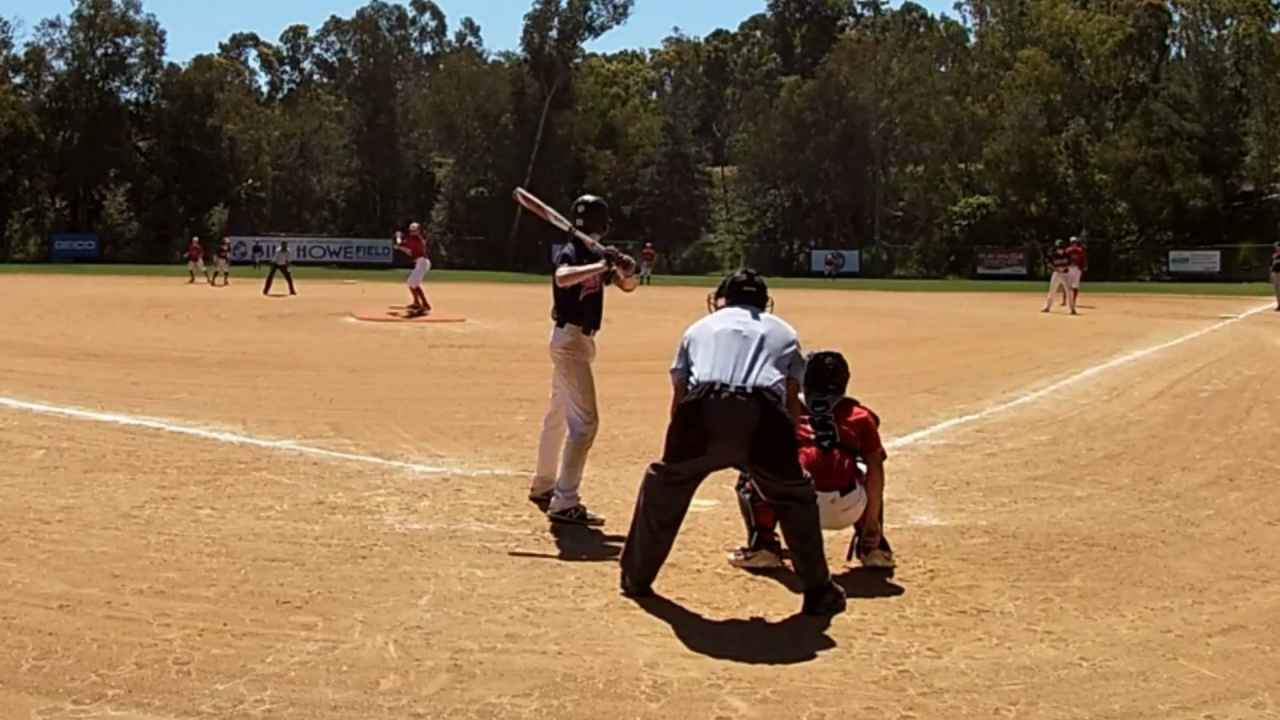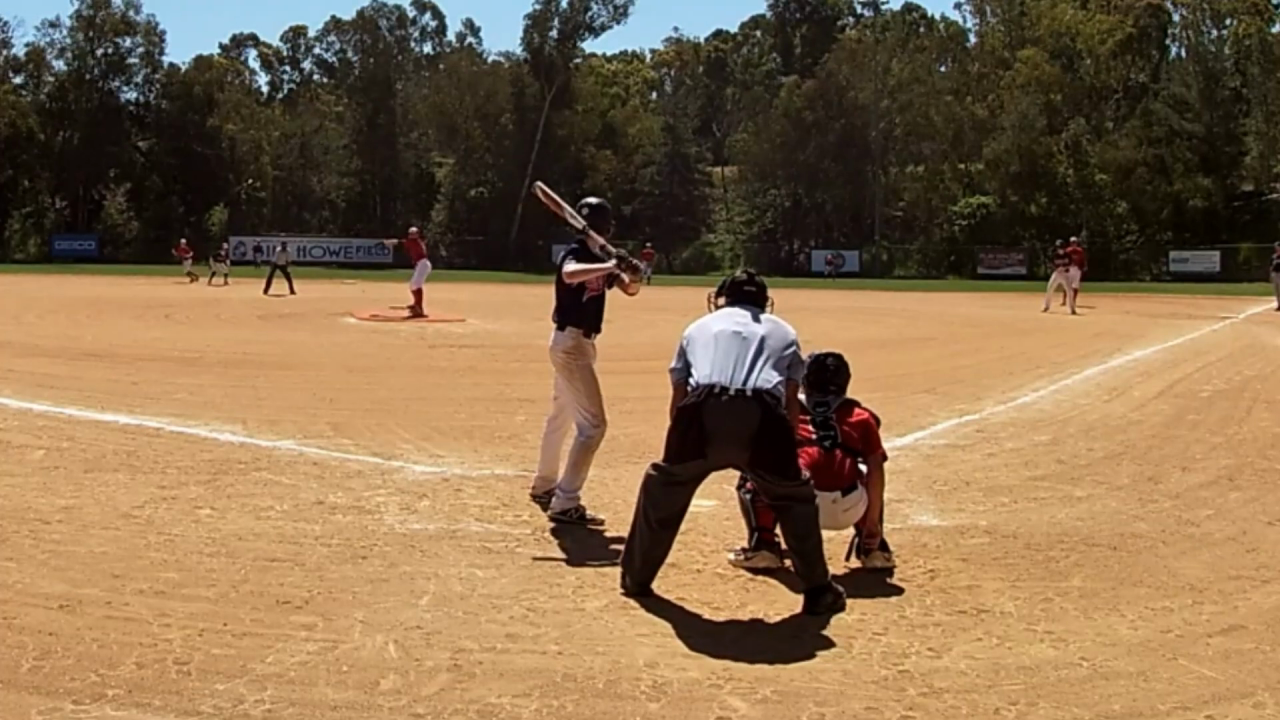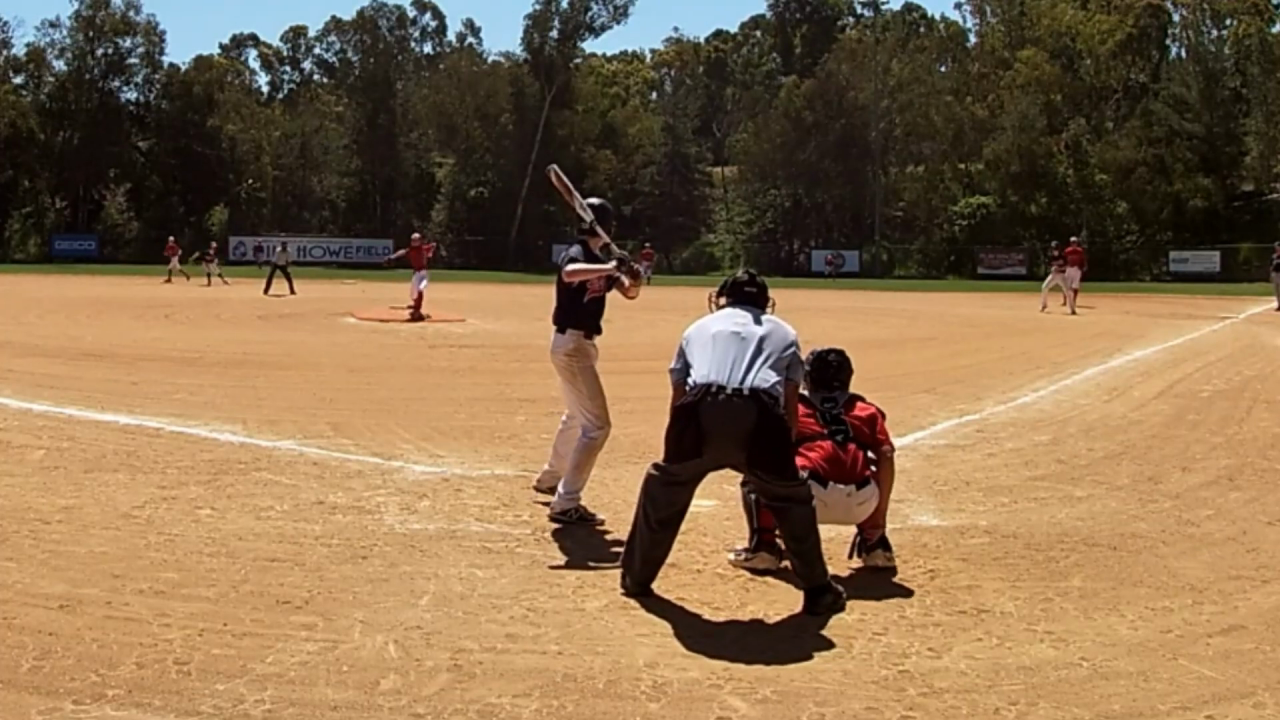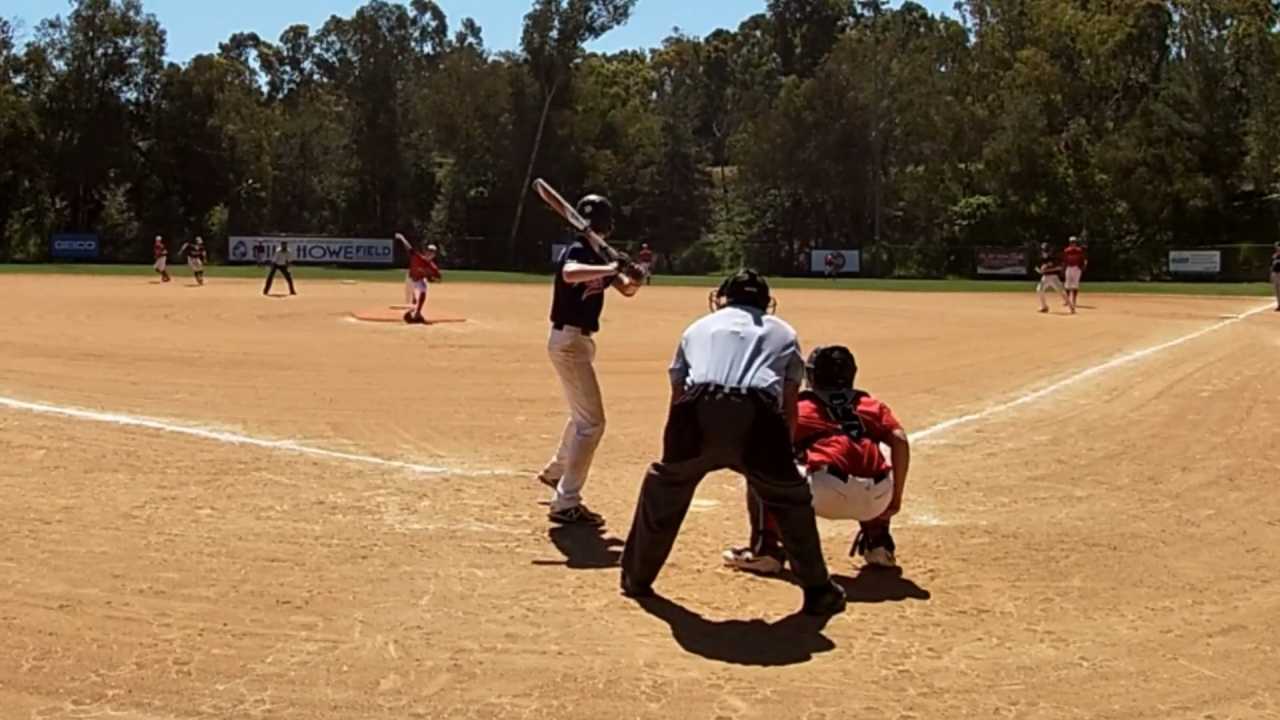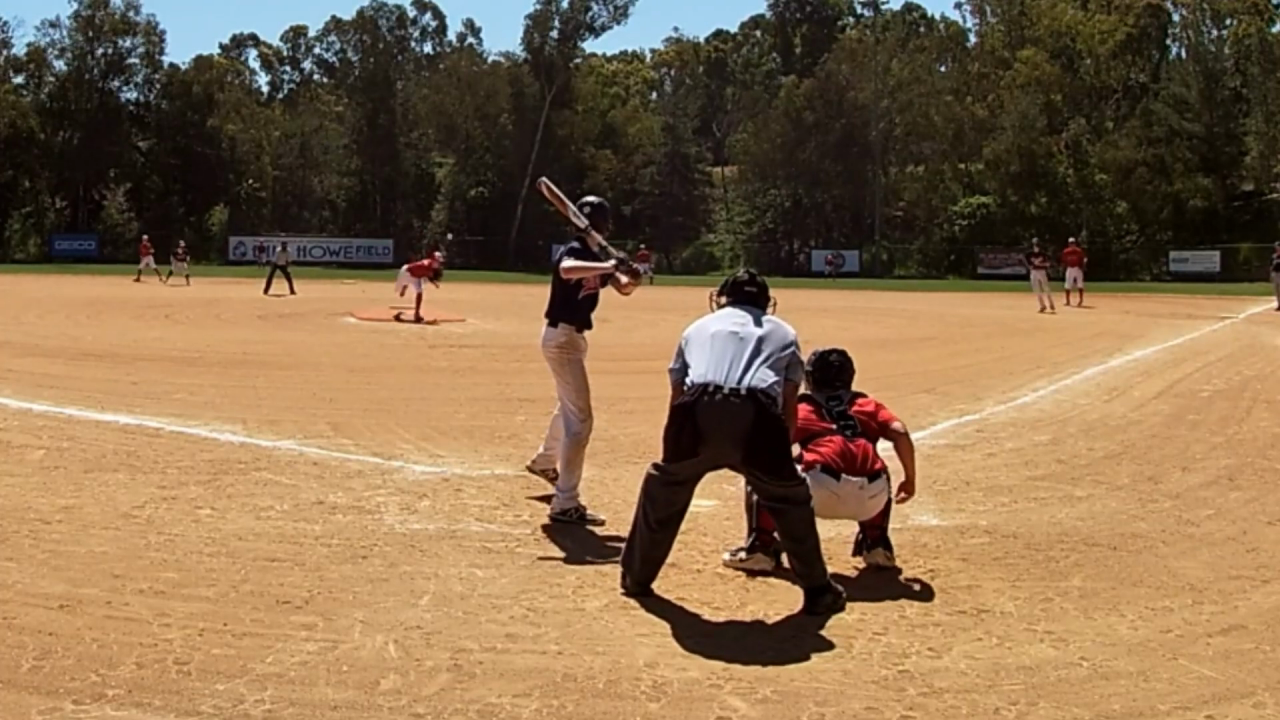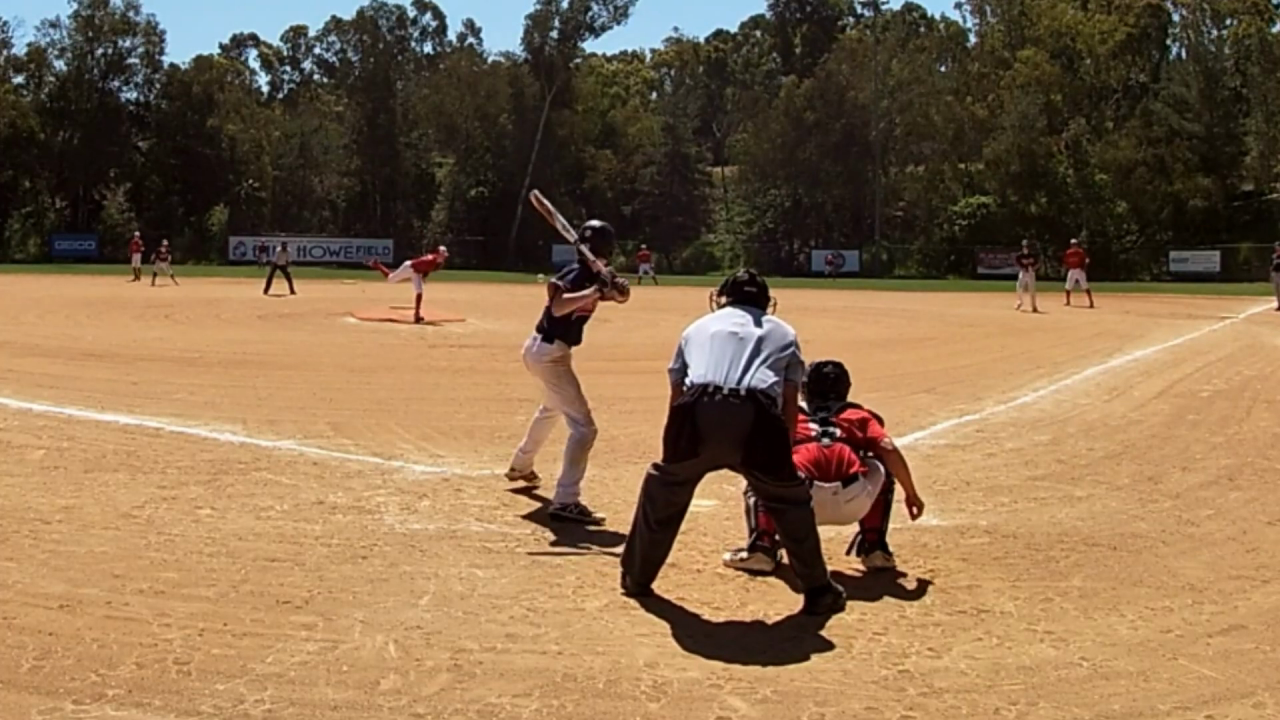
dt=0.2s
person 1, frame 1
left shoulder: (700, 327)
right shoulder: (783, 331)
left elbow: (679, 397)
right elbow: (791, 400)
left wrist: (683, 446)
right wrist: (783, 453)
left hip: (704, 412)
right hip: (763, 417)
left knee: (663, 485)
right knee: (796, 496)
left ankle: (636, 577)
right ankle: (819, 590)
person 1, frame 2
left shoulder: (699, 327)
right shoulder: (783, 332)
left elbow: (678, 397)
right elbow: (791, 402)
left wrist: (683, 447)
right wrist: (781, 454)
left hip: (703, 415)
right hip: (762, 420)
left knee: (663, 485)
right knee: (795, 497)
left ankle: (636, 577)
right ankle: (819, 591)
person 1, frame 3
left shoulder: (699, 327)
right shoulder: (783, 332)
left elbow: (678, 396)
right elbow: (790, 404)
left wrist: (684, 449)
right wrist: (780, 454)
left hip: (700, 414)
right hip: (760, 419)
left knee: (664, 486)
right knee: (792, 497)
left ankle: (636, 578)
right ankle: (818, 591)
person 1, frame 4
left shoulder: (699, 327)
right shoulder: (783, 332)
left elbow: (677, 395)
right elbow: (789, 404)
left wrist: (684, 447)
right wrist: (779, 454)
left hip: (698, 413)
right hip: (757, 418)
left knee: (663, 486)
right knee: (790, 497)
left ankle: (636, 577)
right ankle: (818, 591)
person 1, frame 5
left shoulder: (699, 327)
right shoulder: (783, 332)
left elbow: (677, 394)
right elbow: (789, 404)
left wrist: (684, 448)
right wrist: (778, 454)
left hip: (698, 414)
right hip: (757, 418)
left knee: (664, 487)
right knee: (789, 497)
left ankle: (636, 577)
right ankle: (818, 591)
person 1, frame 6
left shoulder: (699, 327)
right shoulder: (783, 333)
left elbow: (676, 394)
right elbow: (789, 404)
left wrist: (683, 449)
right wrist: (779, 455)
left hip: (697, 414)
right hip: (757, 420)
left knee: (663, 487)
right knee: (790, 498)
left ankle: (636, 577)
right ankle: (818, 591)
person 2, frame 1
left shoulder: (597, 255)
right shoulder: (571, 251)
left elbow: (627, 285)
right elbow: (562, 278)
left wrist: (626, 270)
right wrist: (601, 266)
left hip: (577, 340)
right hip: (570, 340)
left knee: (559, 416)
right knee: (584, 421)
left ankle: (543, 486)
right ankle: (564, 503)
person 2, frame 2
left shoulder: (599, 258)
right shoulder: (574, 253)
left elbow: (630, 289)
right elbow: (569, 275)
left wrist: (633, 274)
right wrist: (611, 266)
left hip: (576, 343)
right hip: (571, 344)
left knee: (561, 417)
right knee: (592, 424)
left ankle: (544, 485)
right ankle: (564, 503)
person 2, frame 3
left shoulder: (598, 260)
right shoulder: (577, 254)
left elbow: (629, 293)
right elbow: (569, 275)
left wrist: (633, 278)
right wrist: (611, 268)
left hip: (578, 344)
right hip: (572, 345)
left knee: (577, 417)
right knee: (597, 425)
left ankle: (550, 478)
right ankle: (565, 504)
person 2, frame 4
left shoulder: (596, 257)
right shoulder: (576, 252)
left elbow: (627, 290)
right elbow: (569, 275)
left wrist: (633, 276)
right wrist: (612, 268)
left hip: (576, 340)
right hip: (569, 341)
left knee: (581, 413)
right knee: (591, 422)
left ankle: (556, 470)
right ankle: (566, 504)
person 2, frame 5
left shoulder: (596, 256)
right shoulder: (574, 251)
left elbow: (624, 288)
right elbow: (567, 270)
left wrist: (631, 275)
right wrist: (608, 267)
left hip: (569, 336)
right hip: (562, 338)
left knee: (568, 406)
right knee: (579, 419)
left ankle: (545, 460)
right ankle: (566, 505)
person 2, frame 6
left shoulder: (595, 276)
right shoulder: (576, 275)
left elbow: (622, 297)
right elbow: (558, 306)
left wrist: (616, 286)
right wrist: (596, 292)
left hip: (538, 350)
right hip: (551, 355)
left knee: (550, 409)
right knee: (583, 428)
left ankle: (520, 465)
right ankle: (565, 502)
person 3, frame 1
right shoulder: (860, 415)
right elbow: (875, 467)
right wrist: (873, 520)
right hip: (846, 510)
left knee: (749, 475)
right knee: (867, 476)
left ankle: (762, 547)
right ankle: (874, 548)
person 3, frame 2
right shoulder: (861, 416)
right elbow: (876, 467)
right wrist: (873, 523)
right hip: (848, 510)
left knee: (750, 477)
right knee: (866, 476)
left ankle: (762, 548)
right ankle: (874, 550)
person 3, frame 3
right shoulder: (867, 410)
right elbow: (886, 456)
right wrist: (880, 514)
right hip: (860, 505)
left ankle: (762, 548)
right ankle: (876, 548)
person 3, frame 4
left shoulder: (800, 408)
right shoulder: (871, 405)
right elbow: (899, 440)
right wrist: (897, 493)
left hip: (825, 491)
right hip: (873, 498)
left ankle: (765, 551)
right ankle: (879, 546)
person 3, frame 5
left shoulder: (798, 409)
right shoulder: (868, 405)
right elbow: (900, 433)
right wrist: (910, 479)
left hip: (821, 492)
right hip: (869, 498)
left ankle: (760, 549)
right ankle: (877, 547)
person 3, frame 6
right shoulder: (858, 416)
right elbow: (889, 450)
right wrist: (911, 494)
right hip: (852, 502)
right knee: (880, 468)
left ankle: (761, 549)
right ankle: (875, 549)
